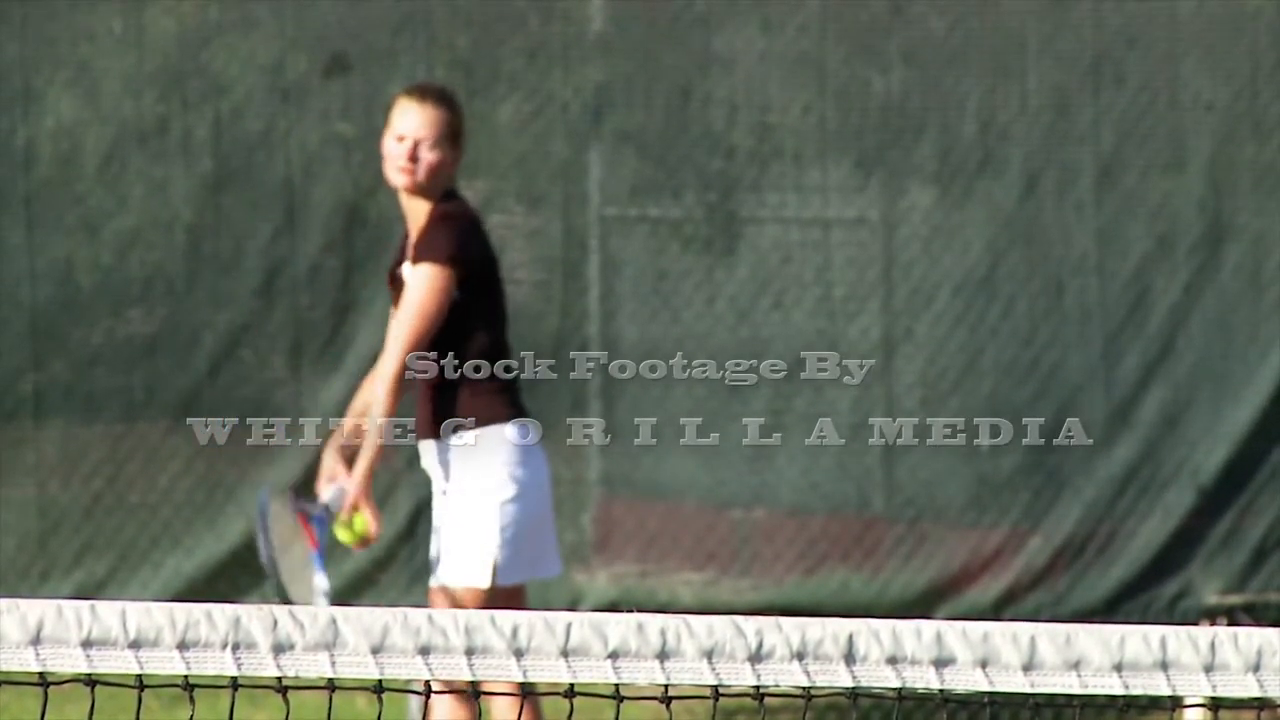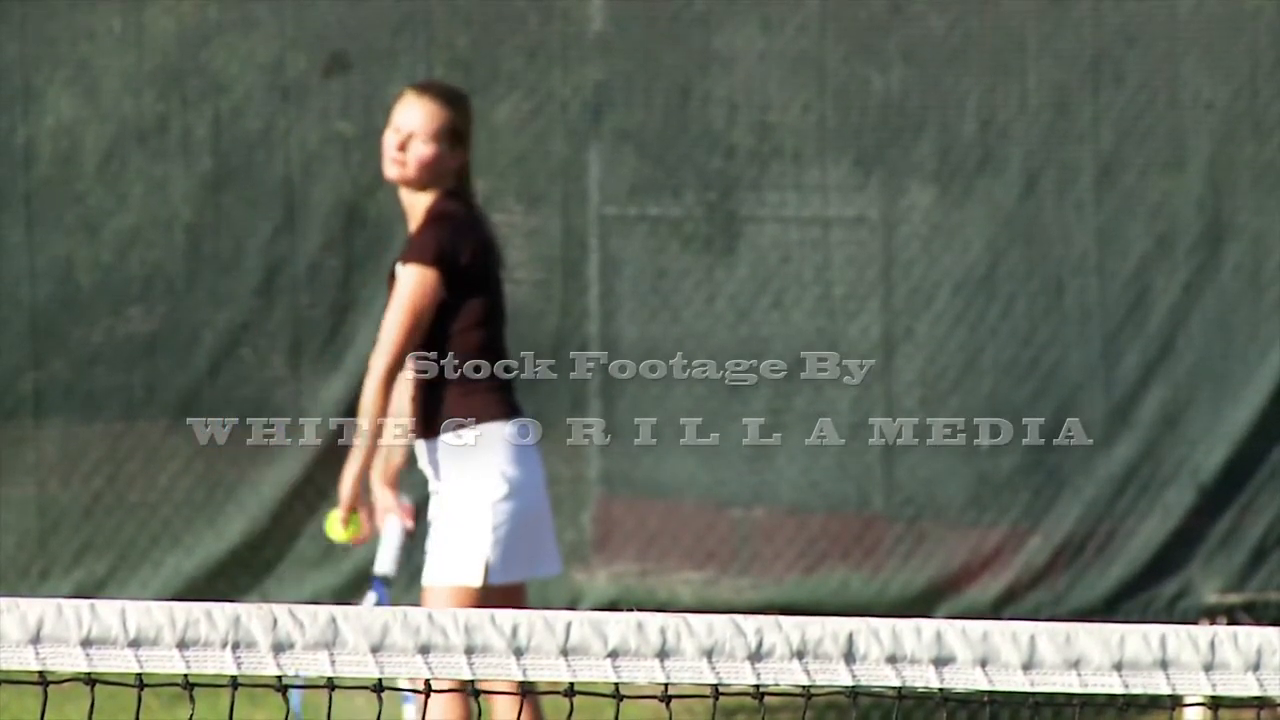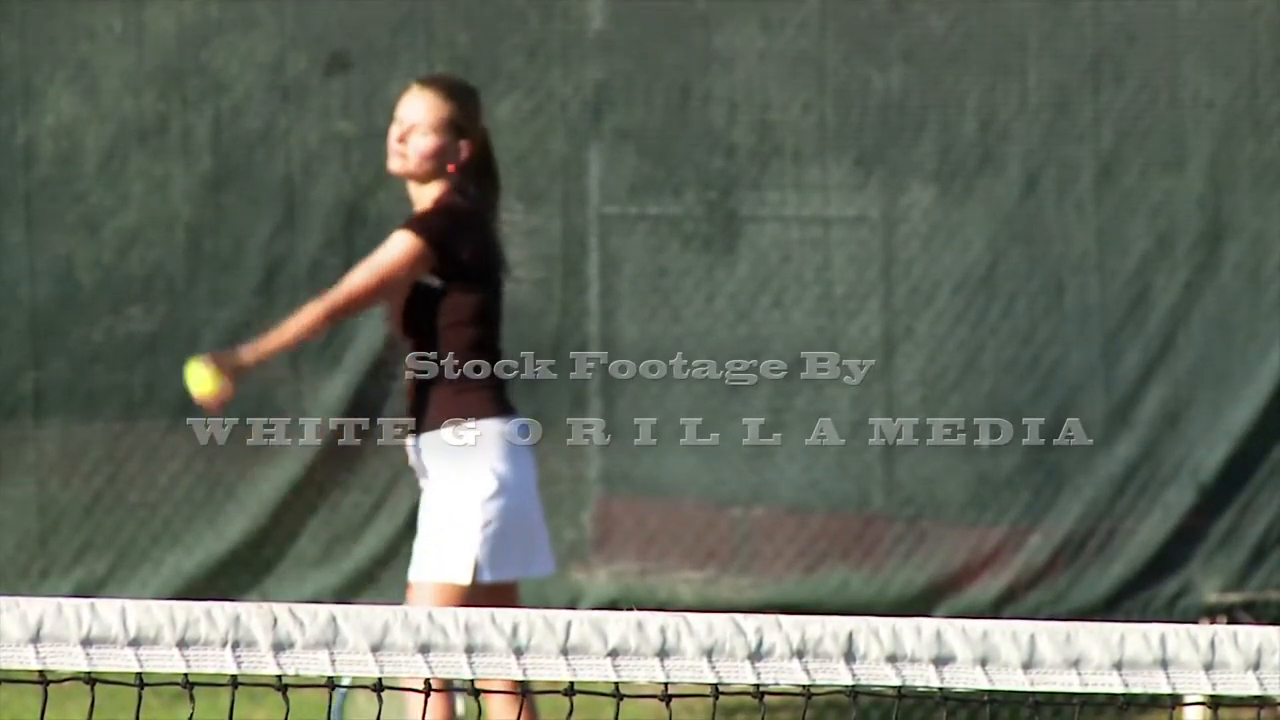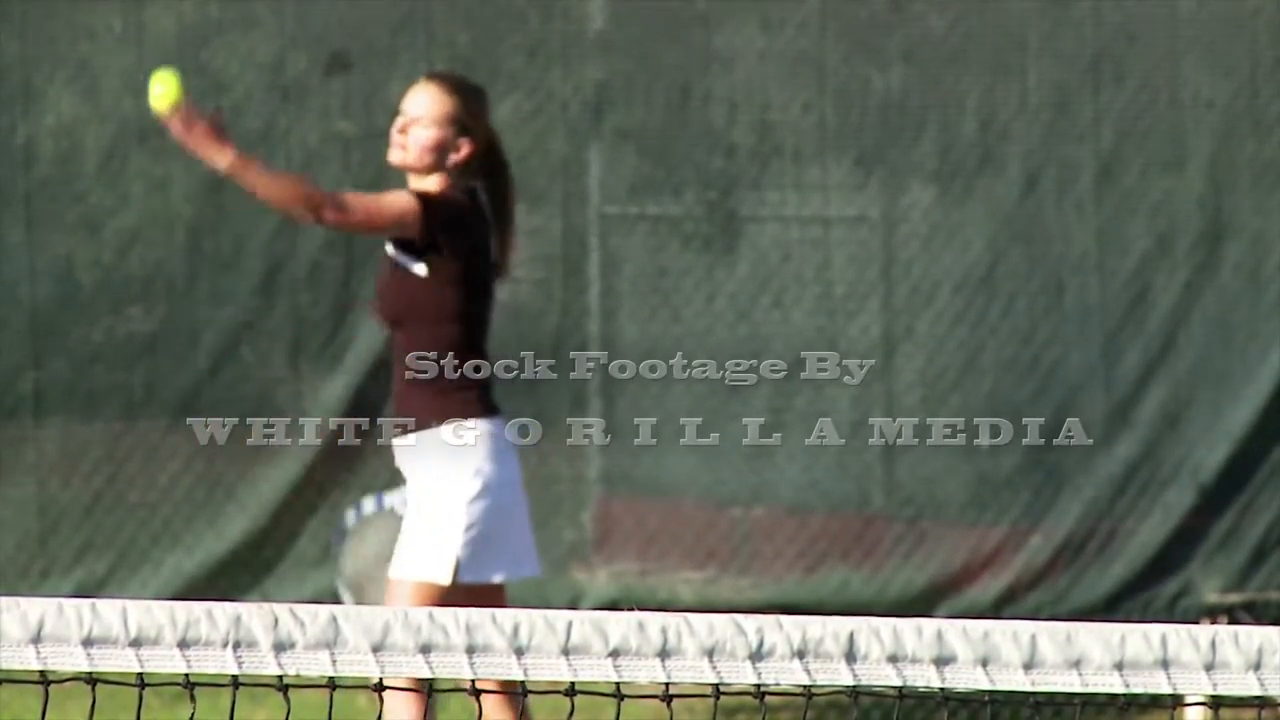
dt=0.2s
person 1, frame 1
left shoulder: (446, 235)
right shoulder: (428, 233)
left elbow: (395, 360)
right elbow: (400, 363)
left wrist: (362, 473)
right wrist: (341, 443)
left hip: (486, 459)
right hip: (465, 461)
person 1, frame 2
left shoulder: (440, 235)
right shoulder: (435, 228)
left elbow: (387, 359)
right elbow: (416, 364)
left wrist: (355, 474)
right wrist: (388, 470)
left hip: (479, 457)
right hip: (459, 460)
person 1, frame 3
left shoulder: (440, 226)
right shoulder: (449, 226)
left elbow: (338, 302)
left wrist: (247, 357)
right wrist: (429, 438)
left hip: (475, 460)
right hip: (465, 461)
right knee: (493, 668)
person 1, frame 4
left shoulder: (439, 217)
right shoulder: (450, 216)
left elbow: (322, 207)
left wrist: (225, 158)
left hip: (459, 456)
right hip: (451, 455)
